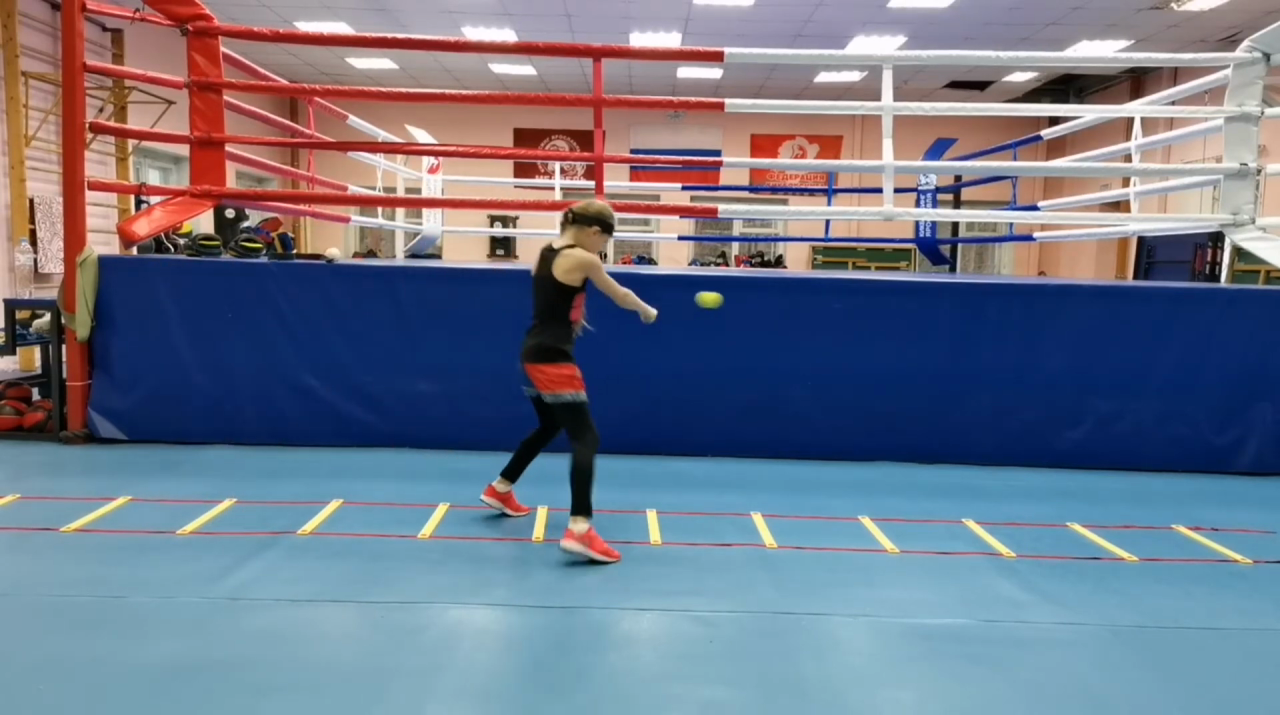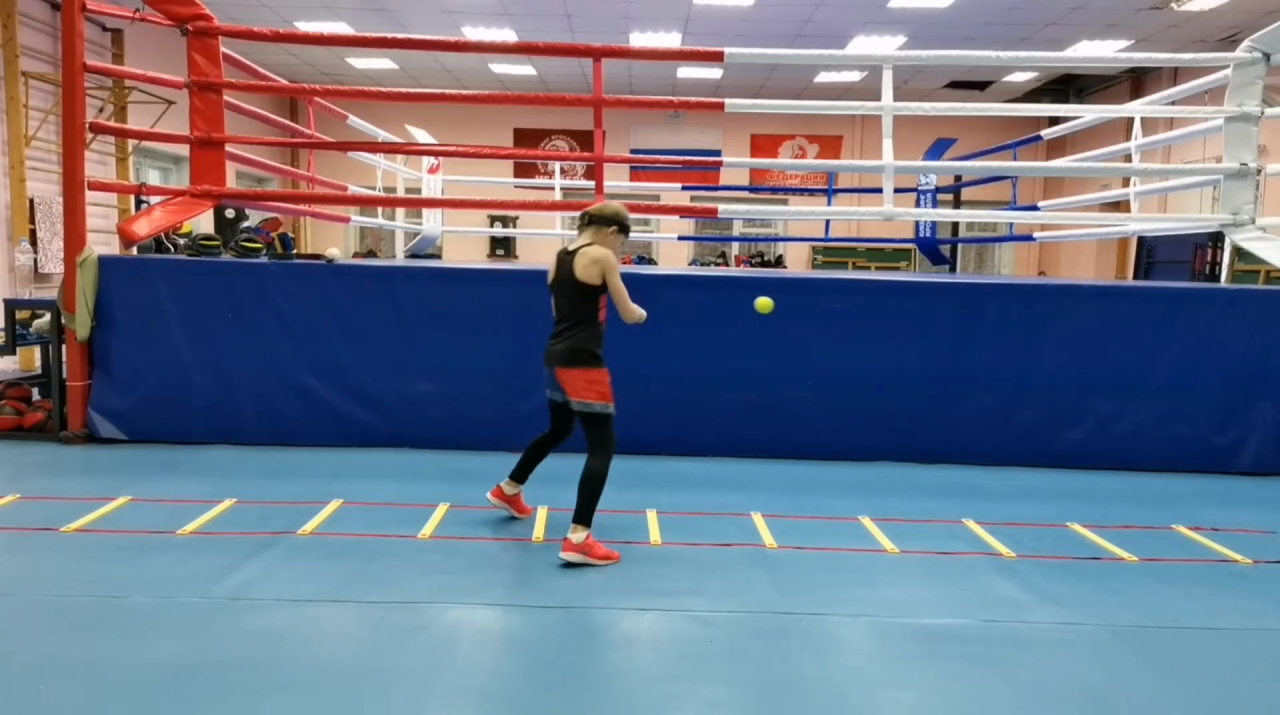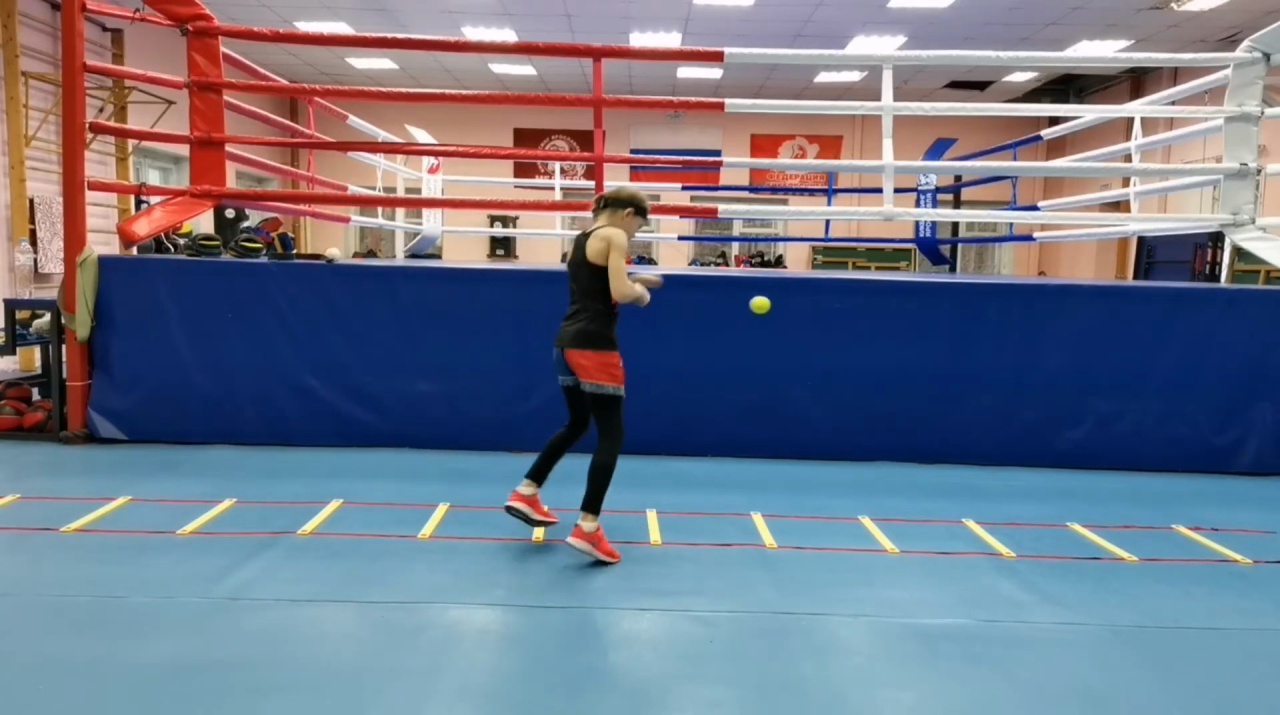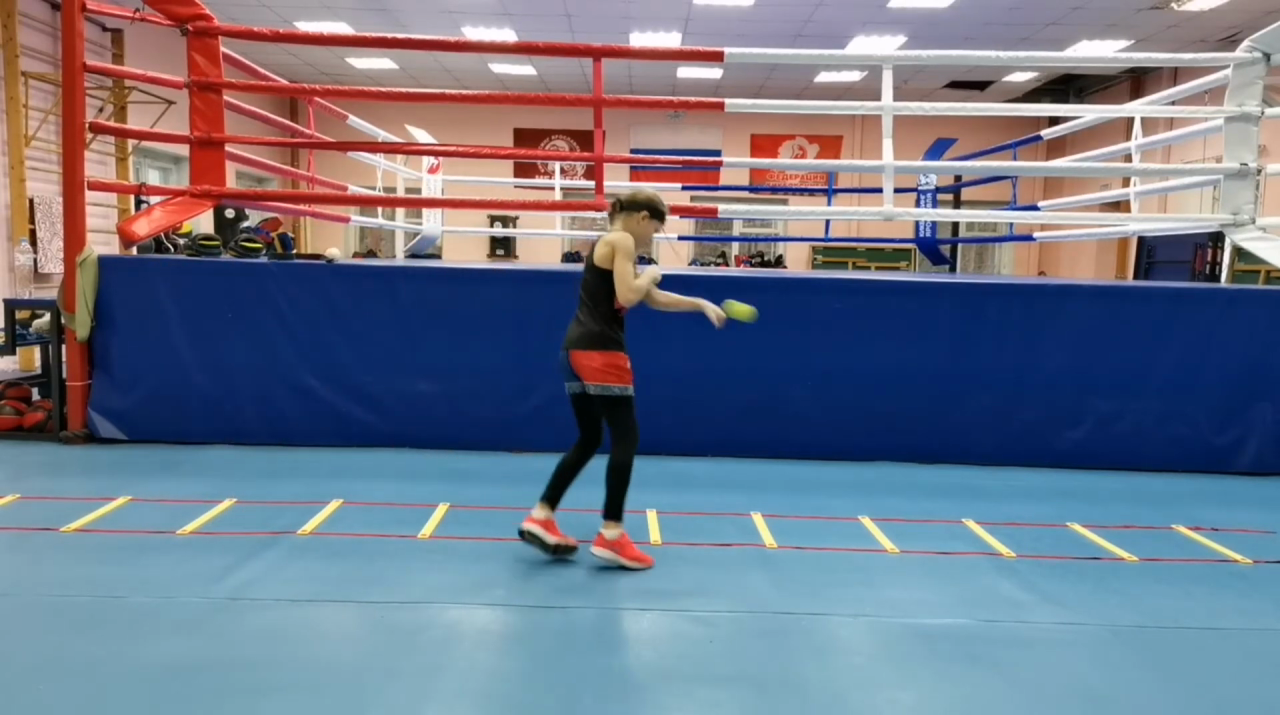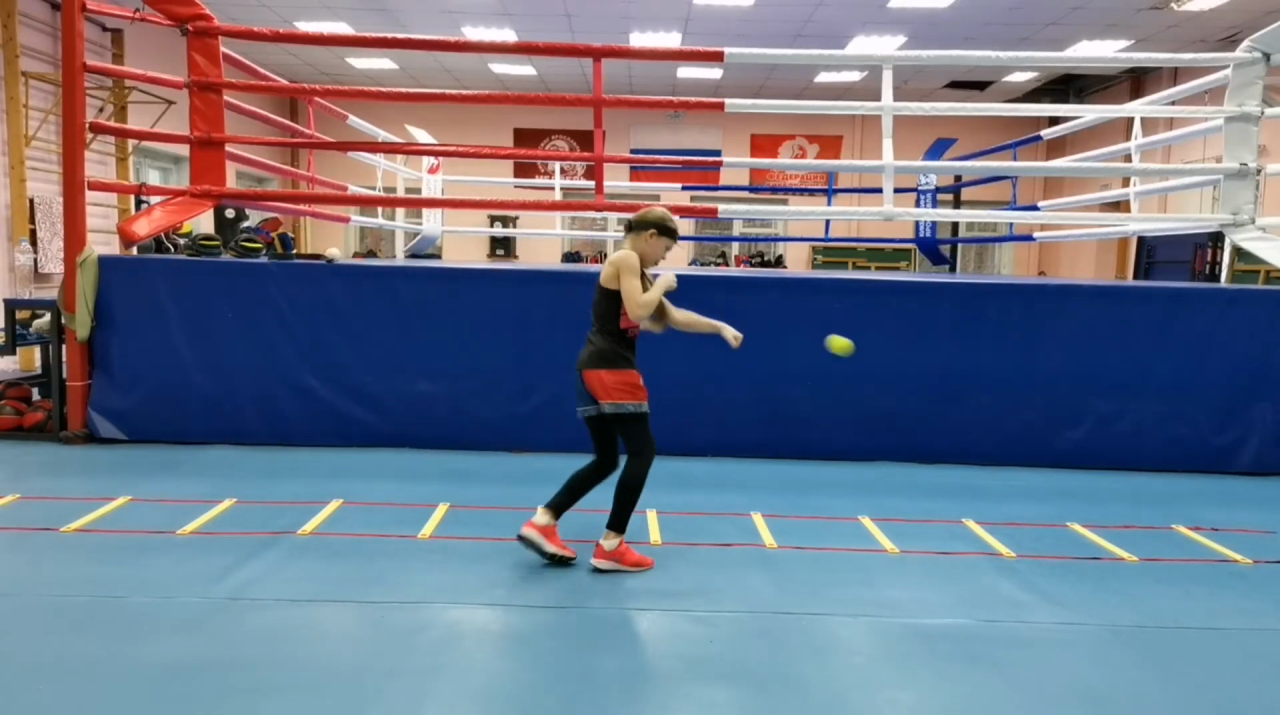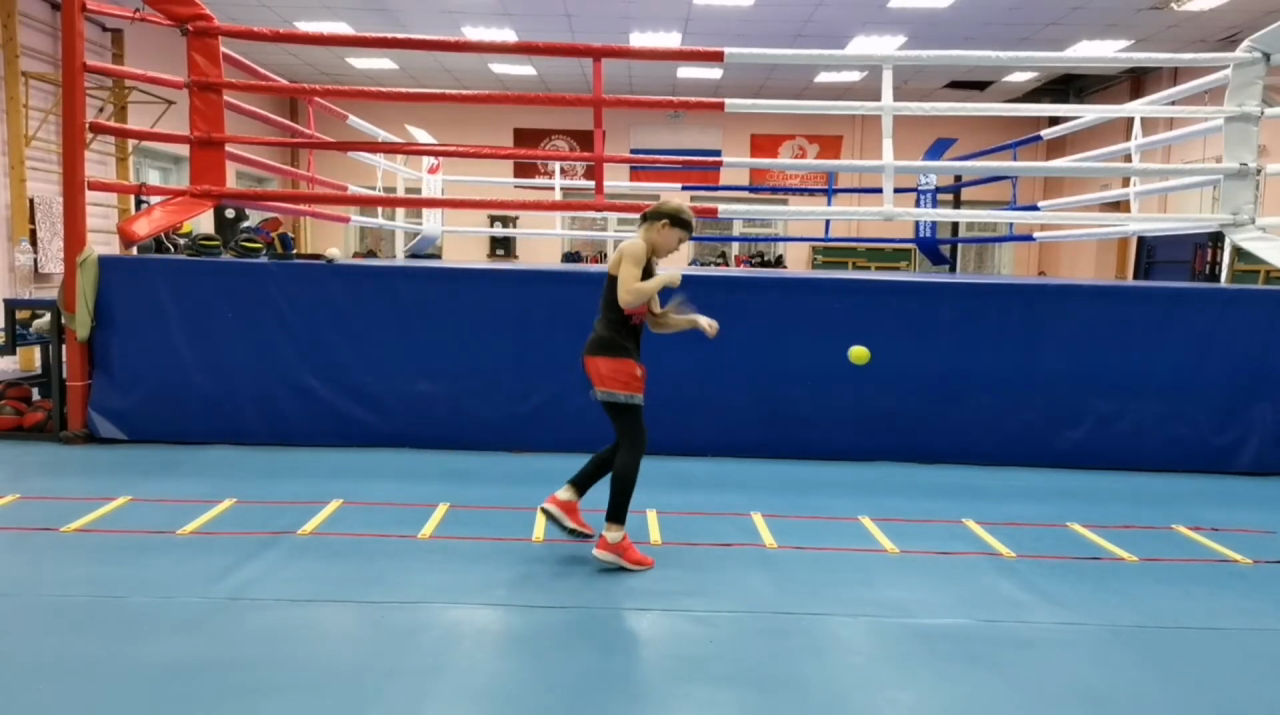
dt=0.1s
person 1, frame 1
left shoulder: (546, 253)
right shoulder: (582, 259)
right elbow: (623, 298)
right wrist: (647, 310)
left hip: (535, 354)
right hip: (552, 359)
left knee: (548, 429)
right knee: (585, 438)
left ankle: (500, 489)
right ankle: (580, 528)
person 1, frame 2
left shoulder: (560, 258)
right shoulder: (601, 257)
right elbow: (627, 314)
right wrist: (641, 313)
left hip: (558, 357)
right hip: (583, 362)
left knee: (559, 431)
right knee: (602, 446)
left ankle: (507, 490)
right ankle: (577, 538)
person 1, frame 3
left shoulder: (581, 240)
right shoulder: (613, 238)
right elbow: (619, 295)
left wrist: (637, 284)
right wrist: (639, 291)
left hip: (572, 341)
right hip: (593, 346)
left knee: (577, 425)
right knee: (611, 435)
left ankle: (527, 493)
right ankle: (588, 526)
person 1, frame 4
left shoulder: (609, 244)
right shoulder: (622, 242)
left elbow: (653, 298)
right elbow: (627, 297)
left wrist: (701, 304)
right wrist: (651, 274)
left hip: (578, 348)
right hip: (600, 349)
left knee: (588, 441)
right knee: (625, 437)
left ankle: (541, 517)
right ankle: (610, 535)
person 1, frame 5
left shoulder: (630, 268)
right shoulder: (624, 261)
left elbow: (672, 317)
right elbow: (637, 311)
left wrist: (720, 326)
right wrist: (663, 285)
left hip: (594, 368)
right hip: (613, 369)
left knee: (605, 460)
right knee: (643, 452)
left ankle: (541, 525)
right ankle: (610, 544)
person 1, frame 6
left shoulder: (645, 261)
right shoulder: (633, 247)
left elbow: (655, 321)
right elbow: (628, 298)
left wrist: (696, 319)
right wrist: (664, 279)
left hip: (606, 356)
right hip: (614, 356)
left knee: (626, 444)
right knee: (634, 444)
left ankle: (564, 499)
right ankle: (613, 537)
